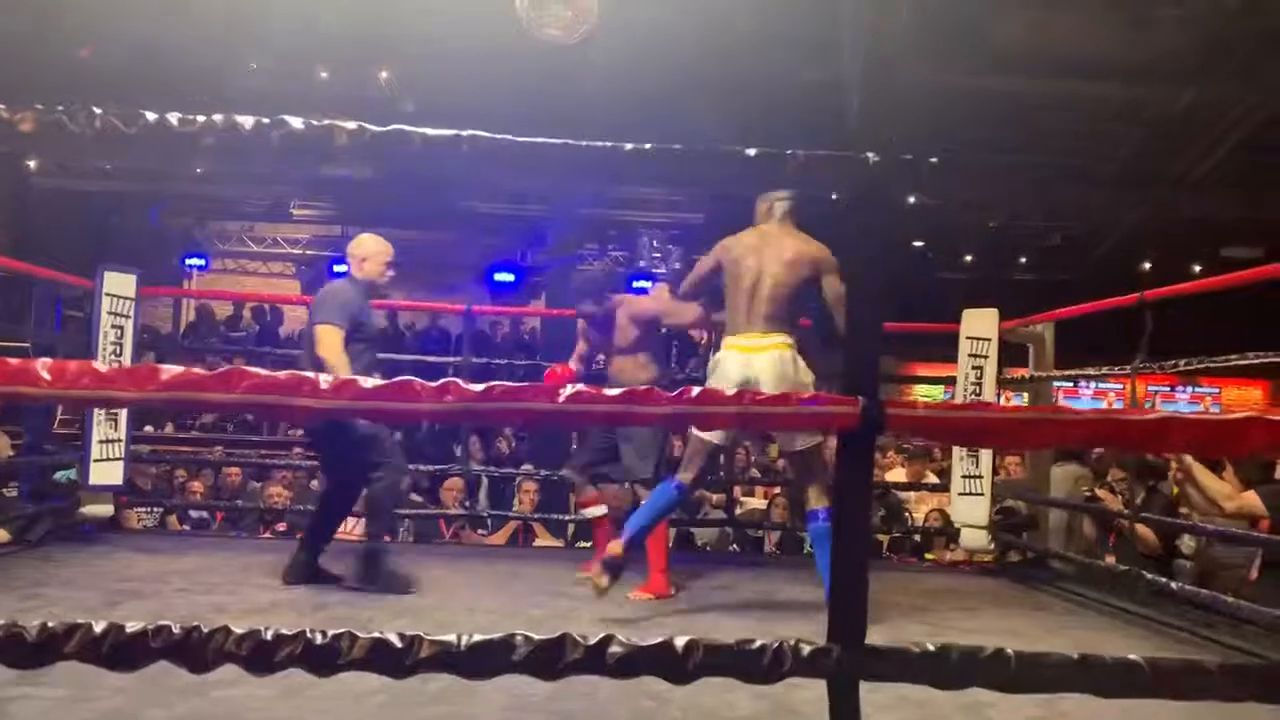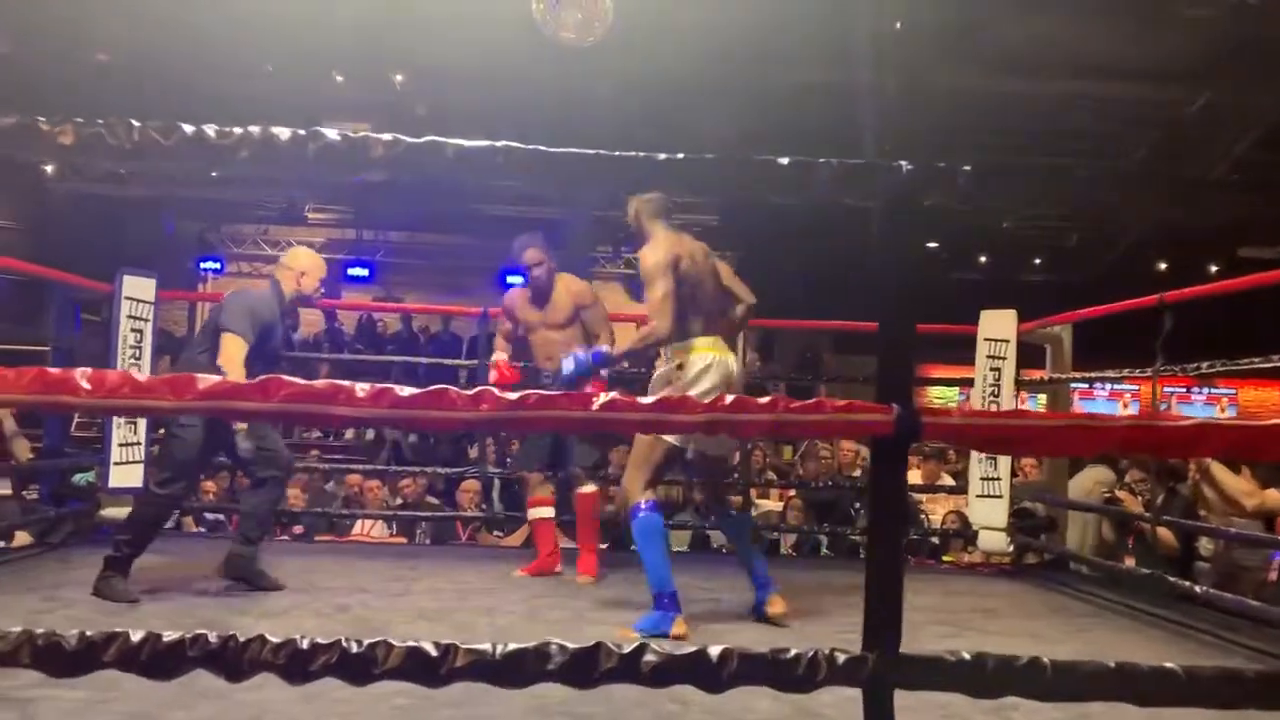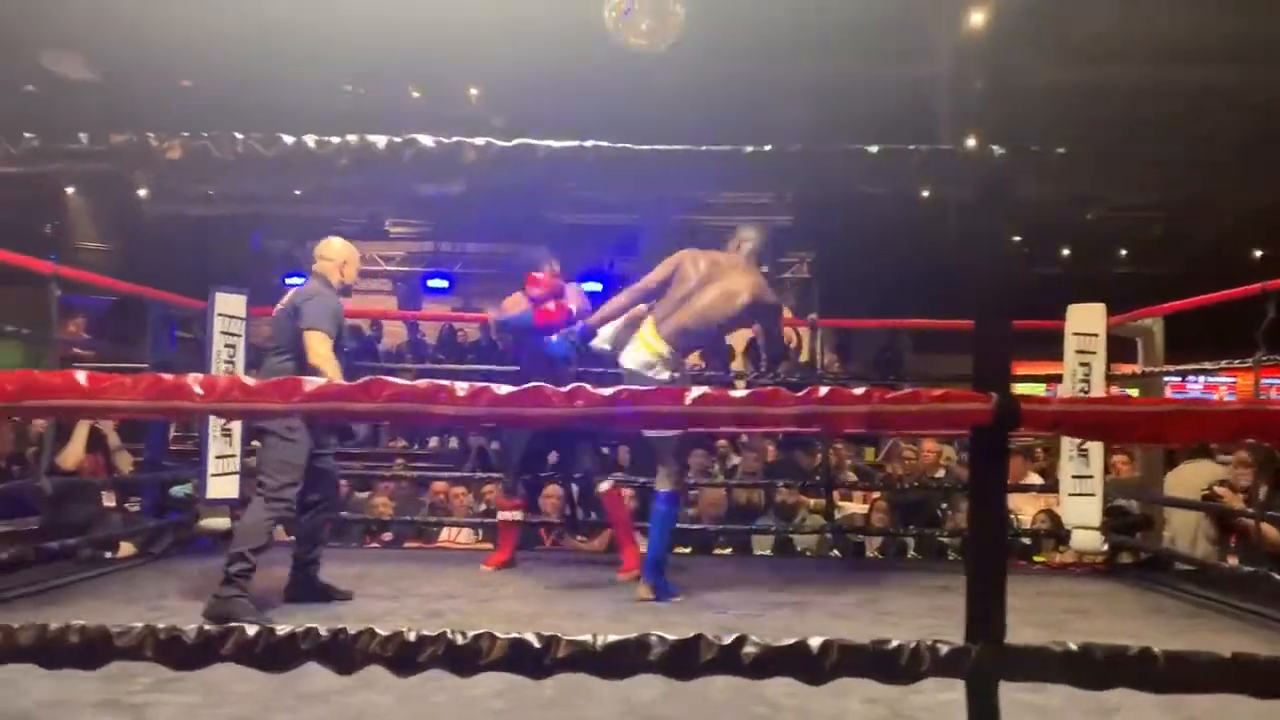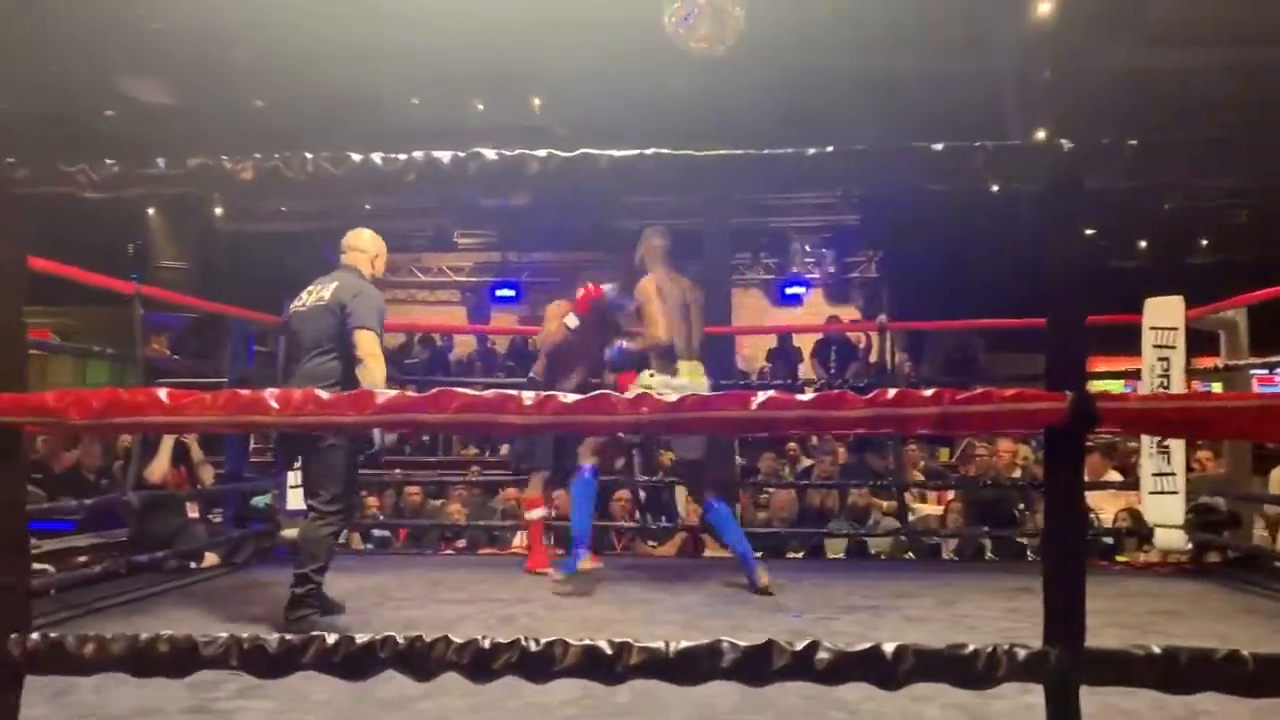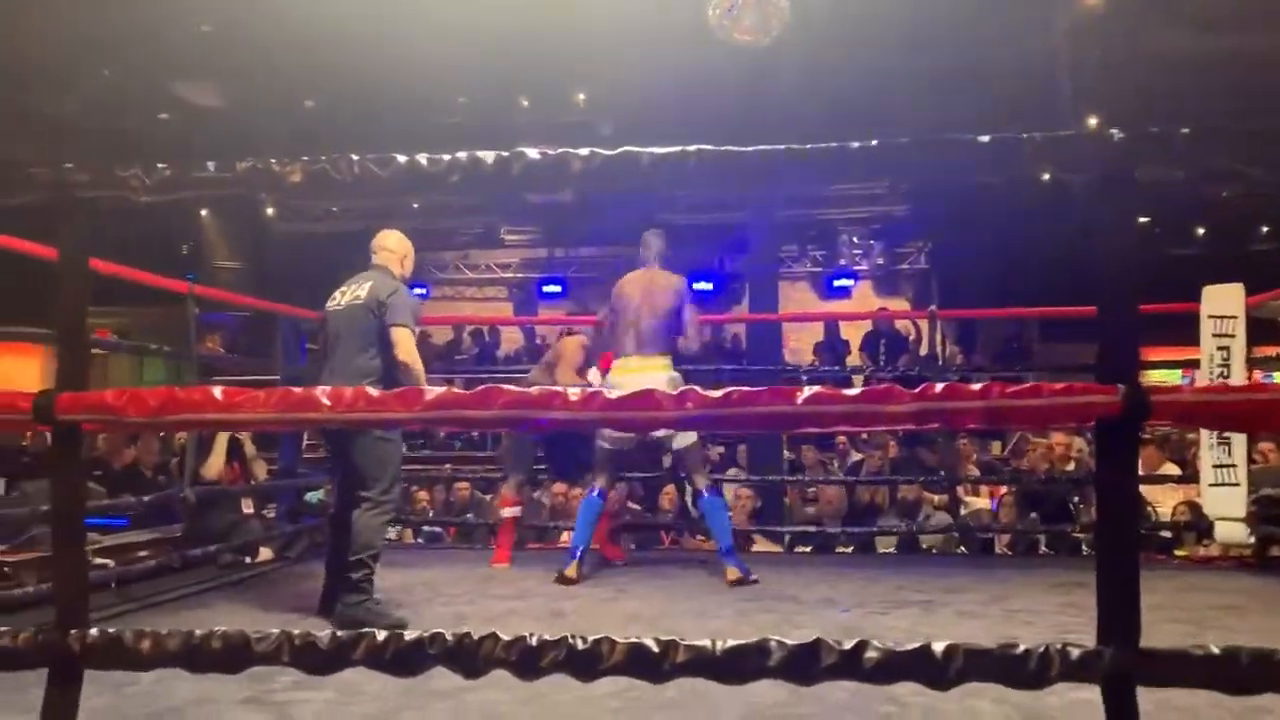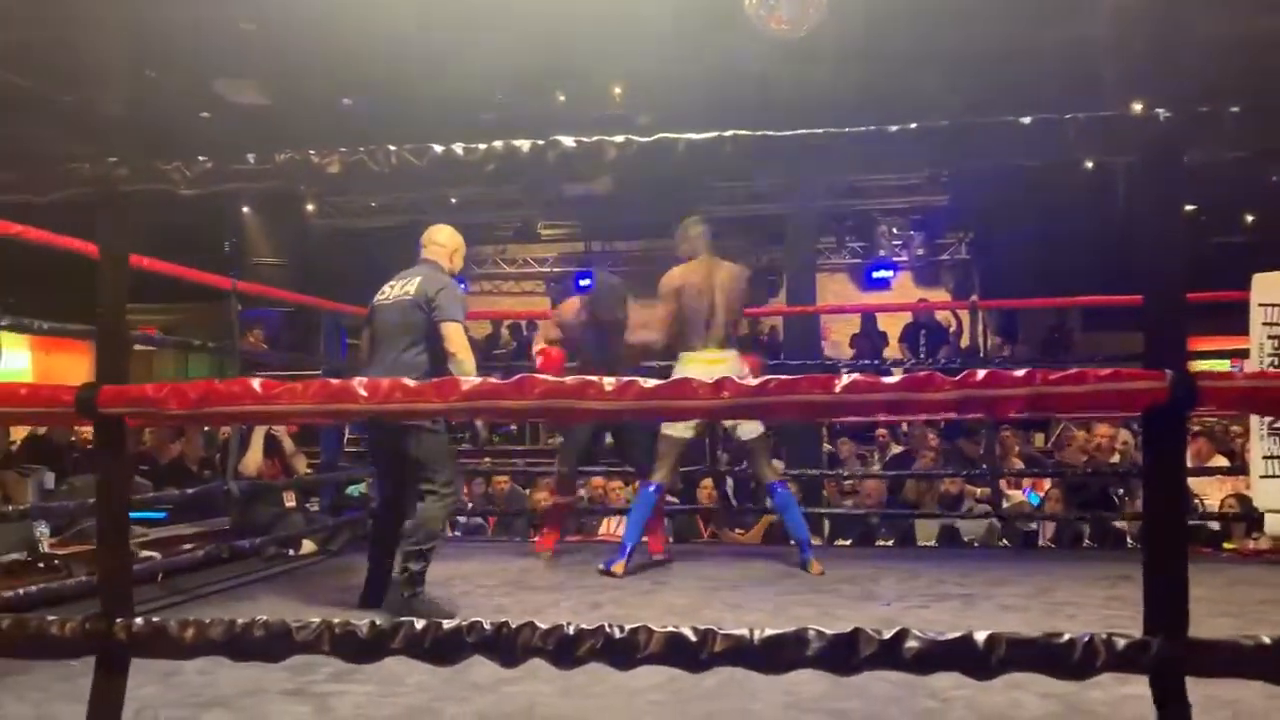
dt=0.5s
person 1, frame 1
left shoulder: (730, 244)
right shoulder: (817, 254)
left elbow: (687, 290)
right elbow: (845, 328)
left hip: (728, 362)
right hip: (778, 363)
left knee: (689, 472)
right knee: (816, 490)
left ankle: (625, 541)
person 1, frame 2
left shoulder: (654, 253)
right shoulder: (699, 249)
left elbow: (663, 327)
right elbow: (745, 302)
left wrist: (601, 357)
left hip: (688, 365)
right hip: (722, 364)
left knee: (637, 487)
right knee: (717, 495)
left ankle: (667, 611)
right ankle: (766, 593)
person 1, frame 3
left shoulder: (696, 257)
right shoulder: (766, 296)
left elbow: (638, 292)
right elbow: (775, 357)
left wrist: (586, 325)
left hip: (633, 334)
right hip: (658, 365)
right knee: (669, 475)
right ankle: (652, 578)
person 1, frame 4
left shoulder: (648, 284)
right shoulder: (692, 291)
left elbow: (662, 338)
left wrist: (625, 349)
left hip: (661, 383)
right hip: (696, 386)
right knee: (702, 487)
right ankle: (752, 568)
person 1, frame 5
left shoulder: (620, 286)
right shoulder: (678, 285)
left elbow: (606, 337)
right elbow: (692, 346)
left hip: (621, 381)
right hip: (662, 379)
left knee: (600, 478)
right knee: (700, 477)
left ankle: (573, 561)
right ankle: (731, 563)
person 1, frame 6
left shoulder: (676, 277)
right shoulder: (738, 273)
left elbow: (659, 338)
left wrist: (625, 333)
left hip: (692, 372)
right hip: (732, 371)
left knee: (661, 472)
right knee: (765, 469)
left ankle: (621, 557)
right ankle: (808, 555)
person 2, frame 1
left shoulder: (352, 299)
right shoulder: (338, 296)
right elbow: (328, 350)
left knee: (343, 485)
right knee: (391, 470)
left ankle: (303, 563)
right ankle: (373, 563)
person 2, frame 2
left shoulder: (276, 307)
right shoulder: (253, 301)
right elbow: (229, 362)
left wrist: (248, 417)
right wrist: (241, 427)
left knee: (274, 465)
right knee: (169, 488)
left ankle: (241, 559)
right ankle: (114, 569)
person 2, frame 3
left shoulder: (303, 295)
right shoulder: (322, 299)
right elbow: (319, 357)
left hip: (294, 409)
right hip: (288, 411)
left knee: (322, 492)
right knee: (277, 497)
left ankle: (304, 579)
right ankle: (230, 593)
person 2, frame 4
left shoulder: (309, 293)
right shoulder: (362, 293)
left elbow: (290, 357)
right elbow: (367, 355)
left knee: (330, 503)
right knee: (329, 508)
left ankle: (311, 594)
right ankle: (302, 609)
person 2, frame 5
left shoulder: (341, 293)
right shoulder: (395, 292)
right elbow: (404, 355)
left knee: (347, 500)
right knee: (377, 500)
left ankle: (336, 593)
right ankle: (356, 597)
person 2, frame 6
left shoulder: (388, 288)
right shoulder: (444, 287)
left elbow: (366, 350)
right elbow: (456, 349)
left knee: (392, 495)
right knee: (437, 490)
left ankle: (377, 586)
right ankle: (410, 589)
person 3, frame 1
left shoulder: (638, 310)
right shoulder: (588, 323)
left elbow: (691, 317)
right elbow: (581, 357)
right wrist: (570, 369)
left knee: (642, 484)
right knee: (578, 473)
left ankle: (659, 580)
right ankle: (607, 547)
person 3, frame 2
left shoulder: (577, 289)
right shoulder: (512, 299)
left elbow: (604, 334)
right elbow: (502, 336)
left wrist: (597, 377)
right wrist: (500, 362)
left hip: (579, 386)
right hip: (543, 387)
left knee: (580, 470)
right knee: (533, 473)
left ankle: (588, 554)
right ankle: (547, 555)
person 3, frame 3
left shoulder: (572, 295)
right shoulder: (513, 307)
right elbow: (514, 332)
left wrist: (570, 315)
right wrist: (540, 306)
left knee: (596, 472)
right knee: (512, 474)
left ankle: (630, 553)
right ankle: (504, 549)
person 3, frame 4
left shoulder: (605, 326)
right shoulder: (559, 309)
left elbow: (604, 371)
right elbow: (548, 346)
right wrist: (577, 314)
right hip: (543, 394)
left knee: (583, 474)
right knee: (540, 474)
left ankle: (582, 548)
right ankle: (536, 553)
person 3, frame 5
left shoulder: (604, 360)
right shoulder: (574, 347)
right wrist: (597, 375)
right knee: (516, 476)
left ankle: (606, 543)
right ankle: (503, 548)
person 3, frame 6
right shoulder: (571, 312)
right elbow: (545, 341)
right wrist: (545, 357)
left knee: (648, 467)
right knee: (567, 467)
left ankle: (656, 538)
right ankle: (552, 530)
